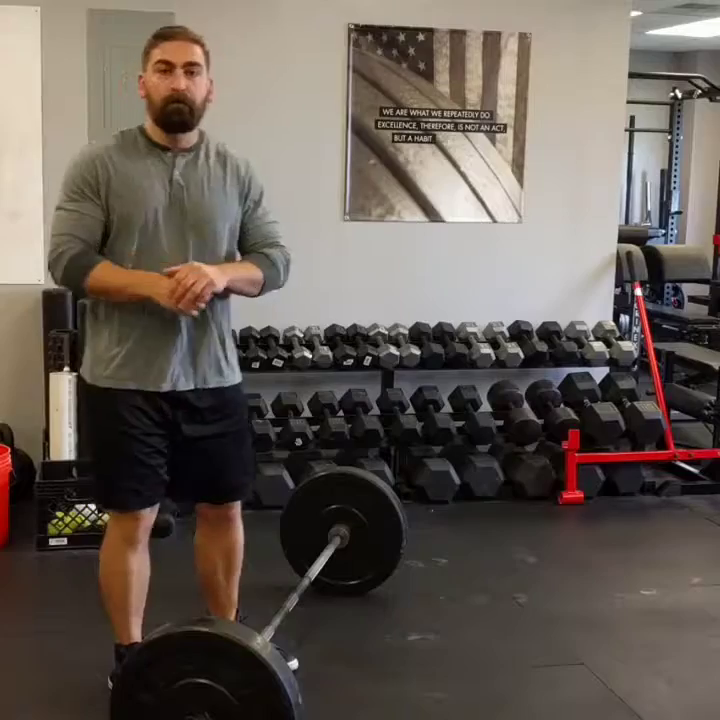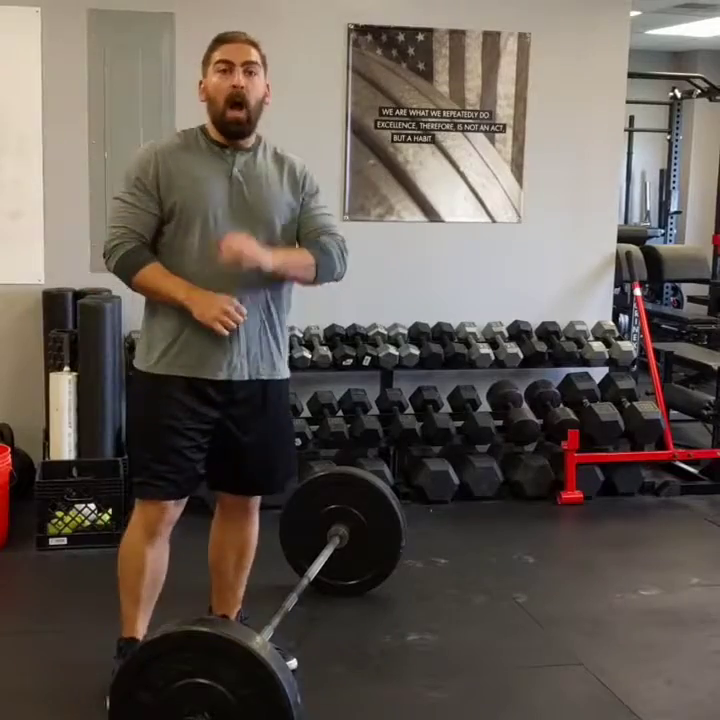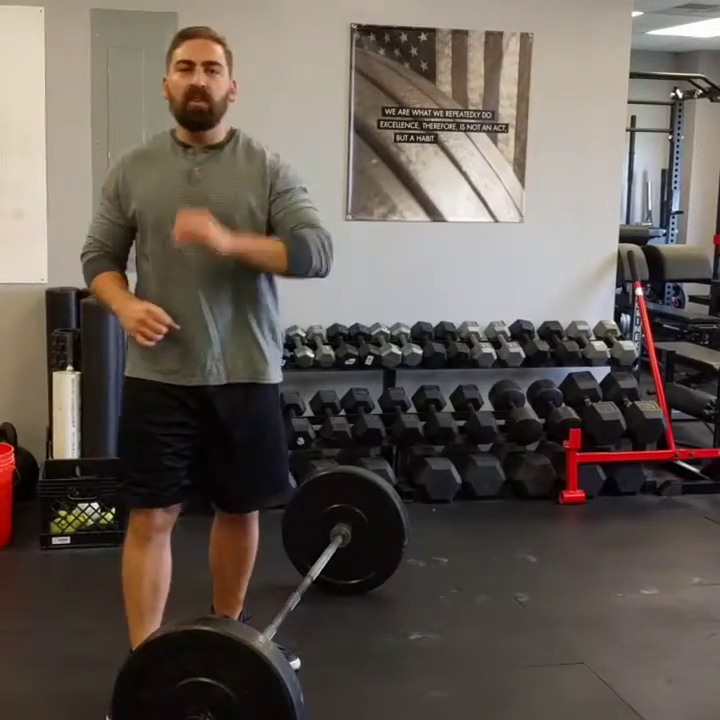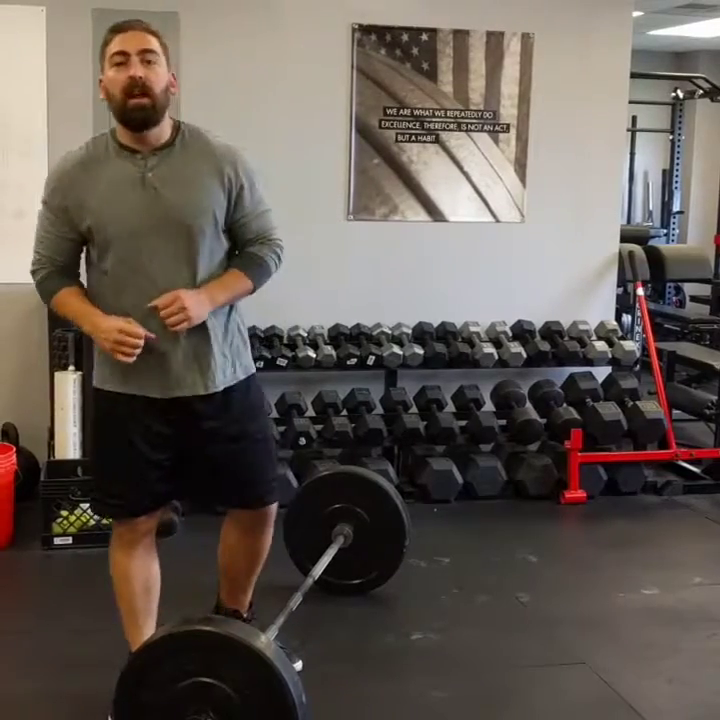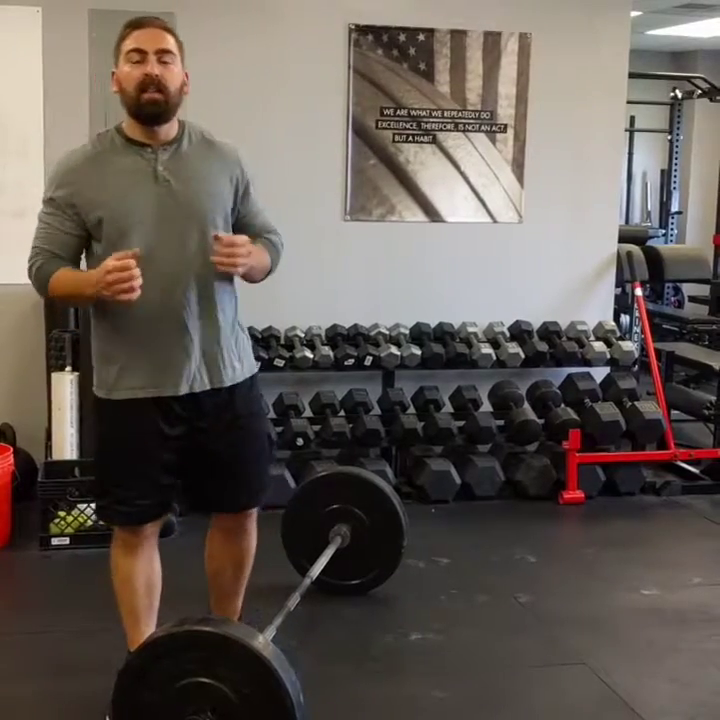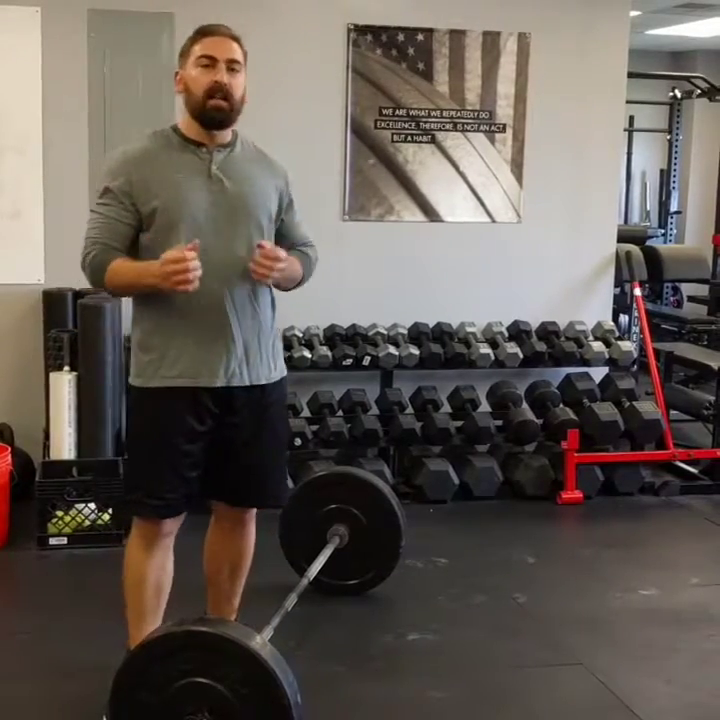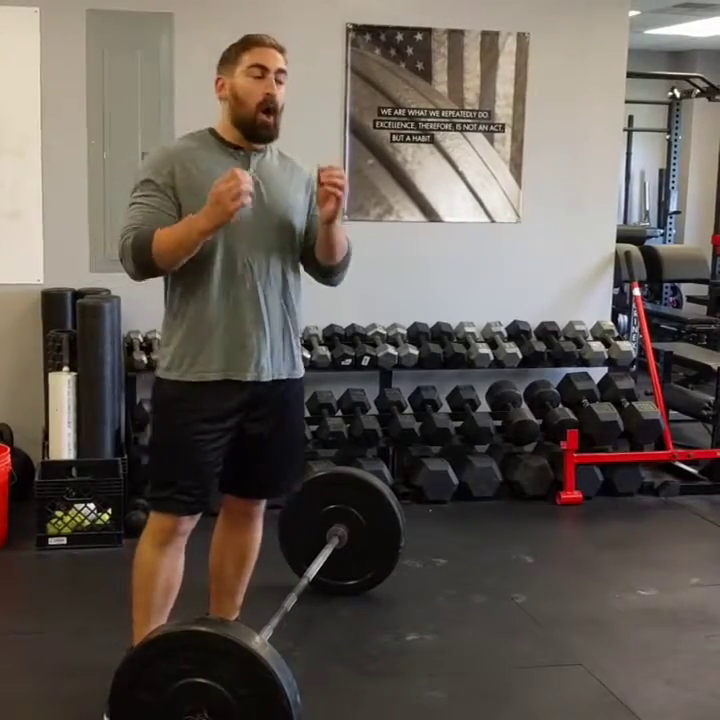
dt=0.5s
person 1, frame 1
left shoulder: (235, 173)
right shoulder: (99, 165)
left elbow: (275, 259)
right elbow: (68, 262)
left wrist: (221, 274)
right wrist: (152, 285)
left hip: (213, 377)
right hip: (127, 380)
left knee: (223, 510)
right knee: (132, 521)
right ankle: (129, 654)
person 1, frame 2
left shoulder: (290, 173)
right shoulder: (160, 160)
left elbow: (333, 258)
right elbow: (122, 250)
left wrist: (267, 258)
right wrist: (193, 298)
left hip: (259, 369)
right hip: (173, 366)
left knee: (242, 500)
right knee: (157, 508)
left ankle: (225, 629)
right ankle: (131, 646)
person 1, frame 3
left shoulder: (267, 170)
right shoulder: (132, 170)
left elbow: (316, 253)
right elbow: (98, 256)
left wrist: (230, 240)
right wrist: (125, 305)
left hip: (247, 375)
right hip: (158, 376)
left knee: (239, 510)
right knee: (150, 519)
left ankle: (228, 629)
person 1, frame 4
left shoulder: (221, 161)
right shoulder: (72, 176)
left elbow: (265, 247)
right elbow: (50, 272)
left wrist: (209, 298)
right wrist: (96, 325)
left hip: (222, 375)
right hip: (129, 386)
left knee: (256, 506)
right knee: (134, 525)
left ankle: (234, 616)
person 1, frame 5
left shoulder: (222, 160)
right shoulder: (78, 171)
left elbow: (268, 241)
right elbow: (45, 269)
left wrist: (251, 257)
right wrist: (96, 283)
left hip: (226, 376)
right hip: (133, 387)
left knee: (238, 513)
right knee: (135, 528)
person 1, frame 6
left shoulder: (268, 171)
right shoulder: (135, 166)
left elbow: (303, 255)
right elbow: (97, 264)
left wrist: (283, 267)
right wrist: (156, 272)
left hip: (256, 375)
right hip: (169, 379)
left knee: (238, 509)
right knee: (156, 522)
person 1, frame 7
left shoulder: (295, 174)
right shoulder: (174, 162)
left elbow: (330, 270)
right elbow: (137, 257)
left wrist: (330, 216)
right wrist: (210, 216)
left hip: (277, 373)
right hip: (197, 375)
left knee: (247, 506)
right knee: (173, 518)
